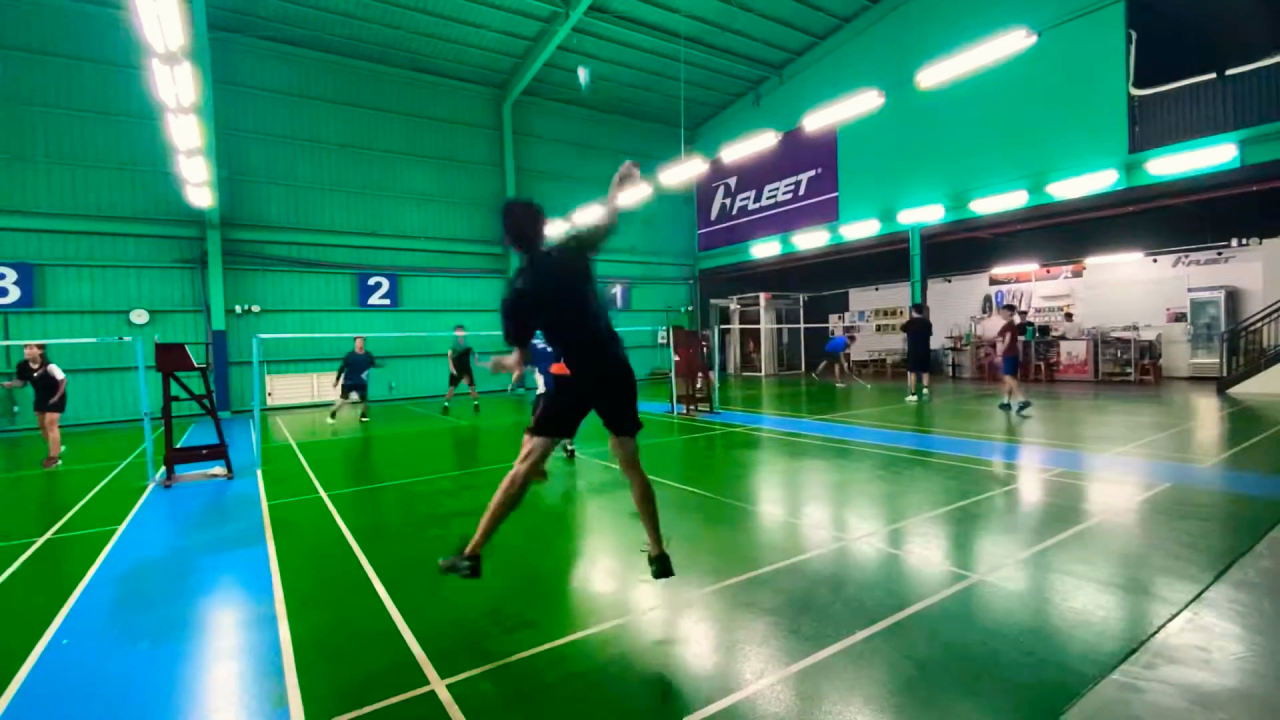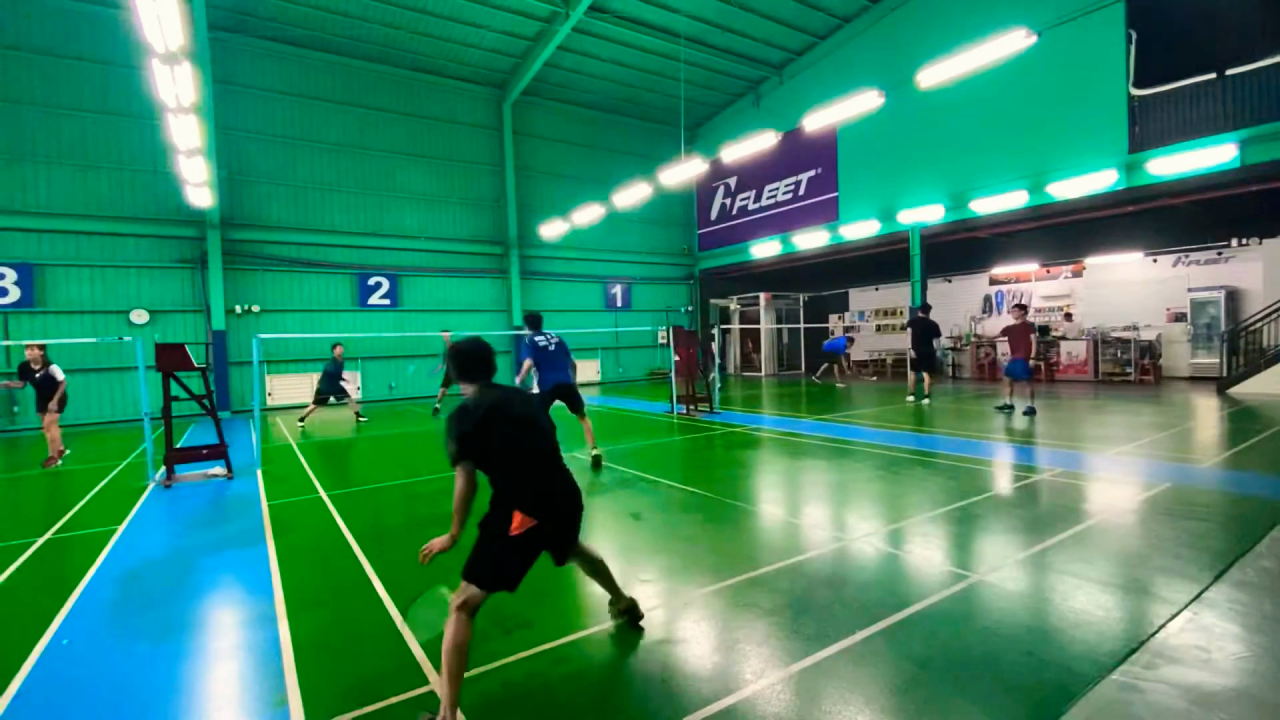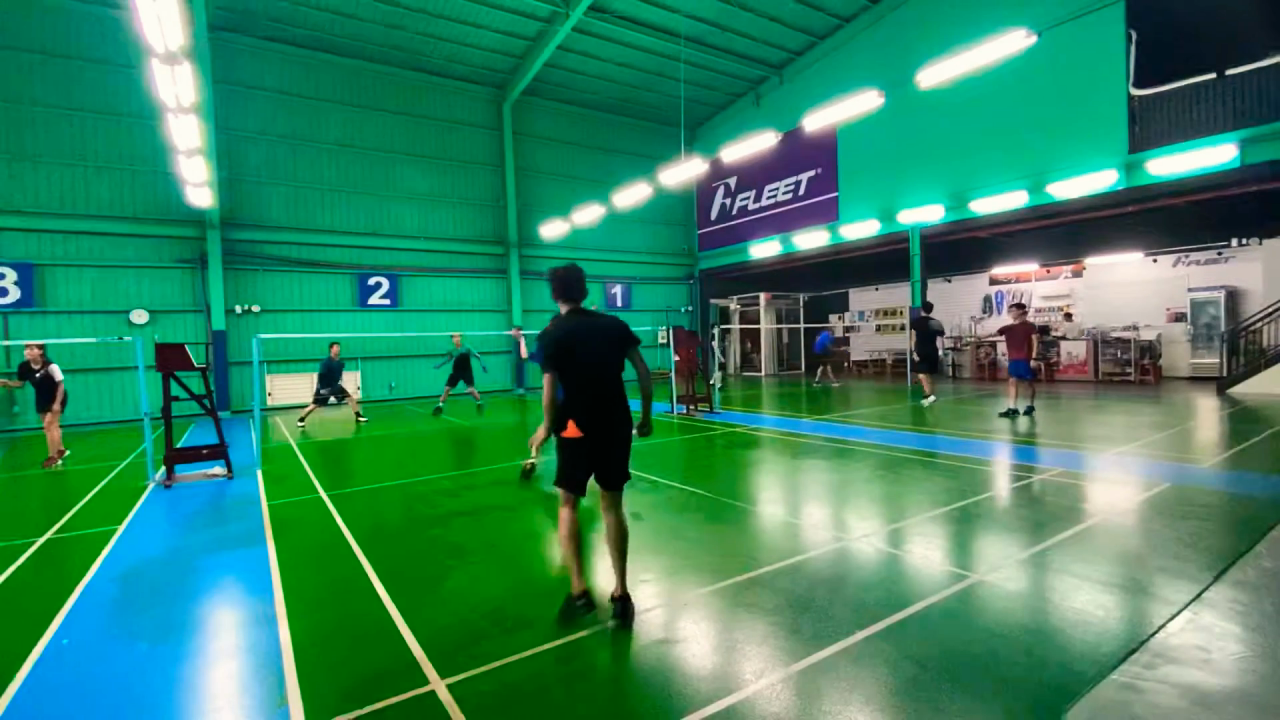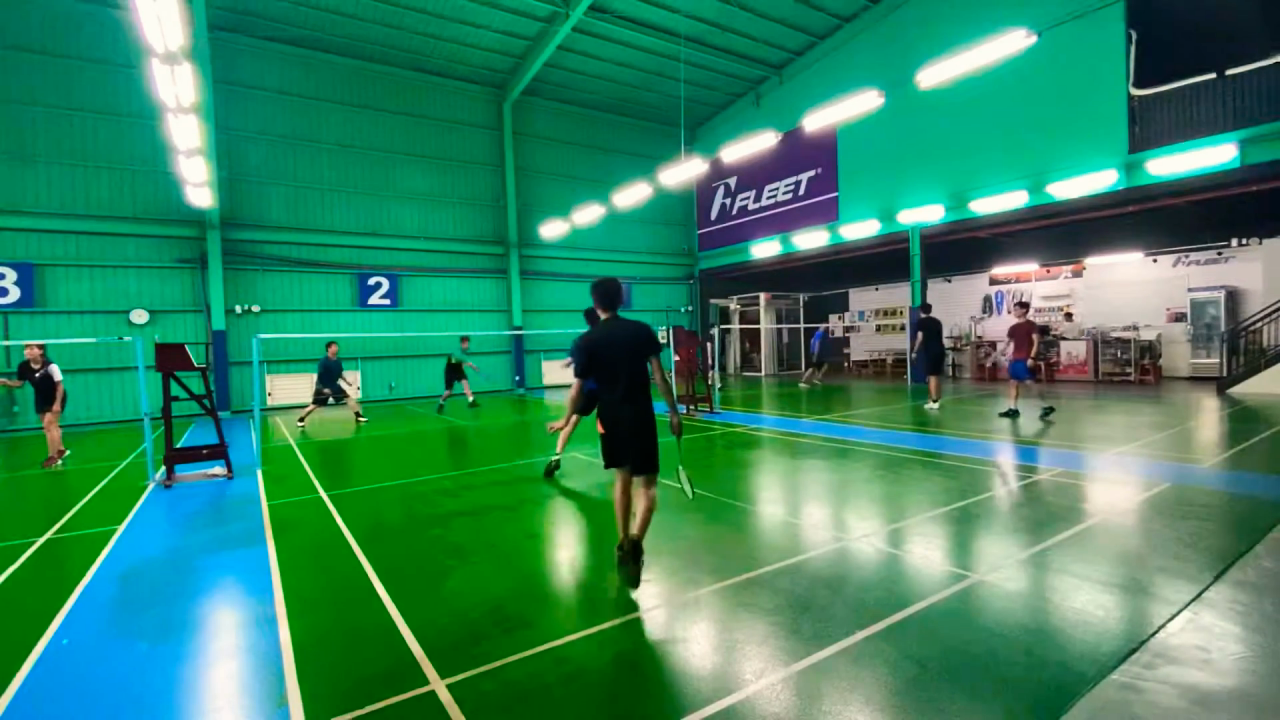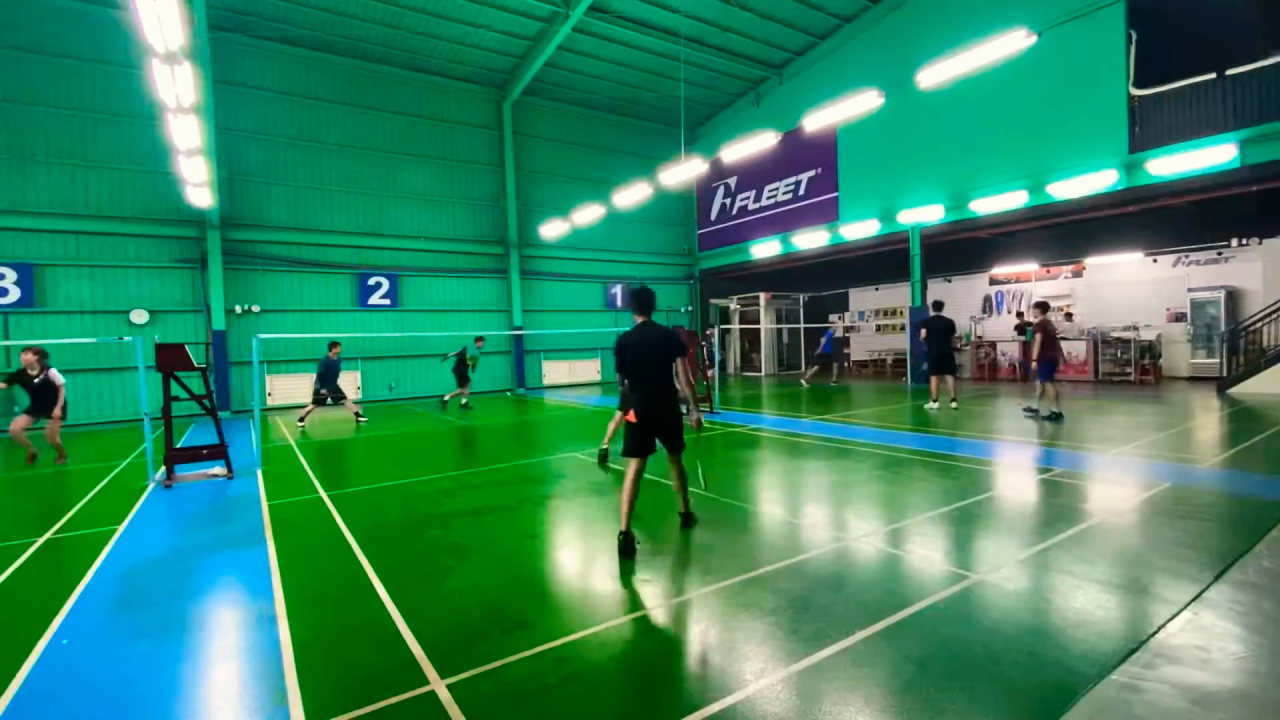
dt=0.4s
person 1, frame 1
left shoulder: (518, 295)
right shoulder: (567, 254)
left elbow: (520, 359)
right elbow: (607, 223)
left wrist: (505, 363)
right wrist: (618, 184)
left hip: (574, 375)
right hip: (613, 368)
left knee: (527, 463)
right knee: (629, 464)
person 1, frame 2
left shoulder: (463, 416)
right shoulder: (528, 400)
left elbow: (466, 483)
left wrist: (452, 535)
left hip: (521, 513)
right hip: (565, 499)
left knee: (463, 606)
right knee: (575, 550)
right ankle: (623, 602)
person 1, frame 3
left shoulder: (552, 335)
right shoulder: (614, 325)
left elbow: (550, 390)
right elbow: (643, 373)
left wrist: (545, 428)
right wrist: (646, 416)
left hip: (577, 427)
right hip: (616, 424)
left knee: (567, 506)
right knee: (612, 507)
left ankle: (579, 591)
right ankle: (621, 595)
person 1, frame 4
left shoulder: (587, 341)
right shoulder: (642, 331)
left elbow: (578, 389)
right elbow: (660, 377)
left wrist: (566, 420)
right wrist: (674, 413)
left hip: (608, 419)
right hip: (639, 417)
left knee: (622, 480)
right knee: (647, 488)
left ankle: (624, 543)
right ankle: (632, 542)
person 1, frame 5
left shoulder: (624, 340)
right shoulder: (670, 336)
left elbow: (622, 380)
right elbow: (684, 376)
right wrist: (694, 410)
left hip: (638, 411)
right hip: (668, 409)
left knee: (633, 471)
right knee: (675, 459)
left ankle: (625, 532)
right ankle: (684, 512)
